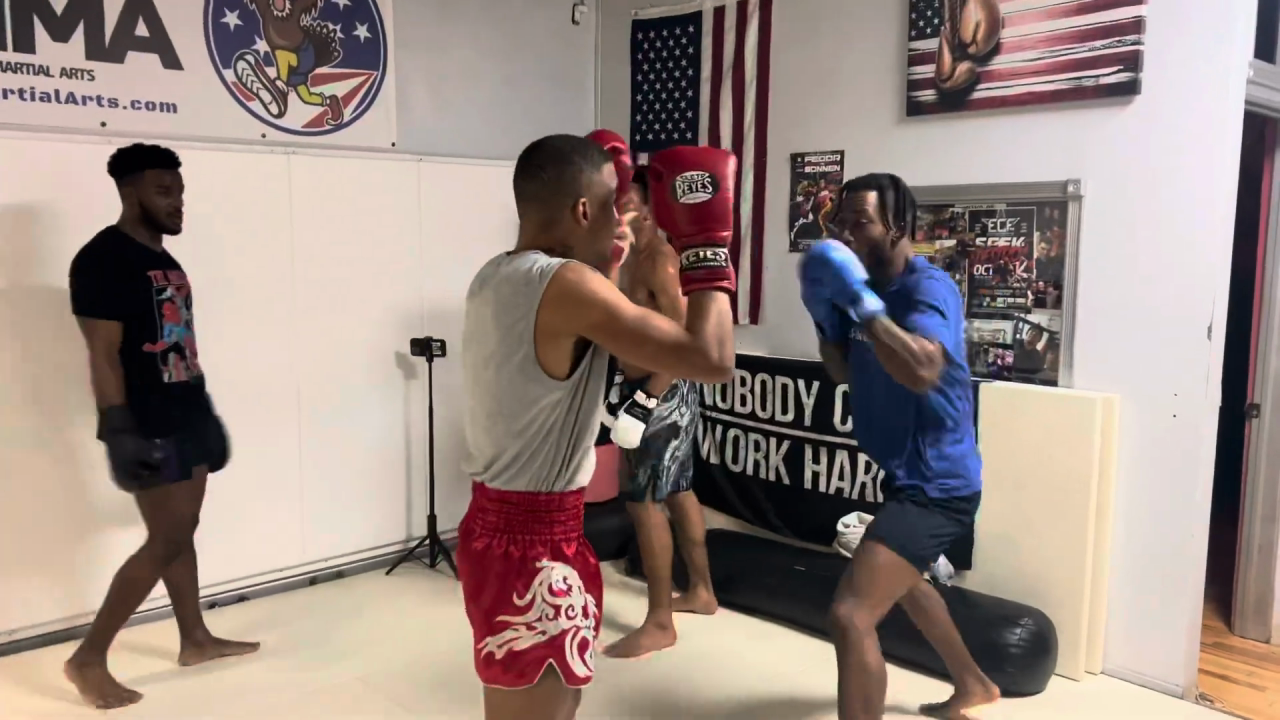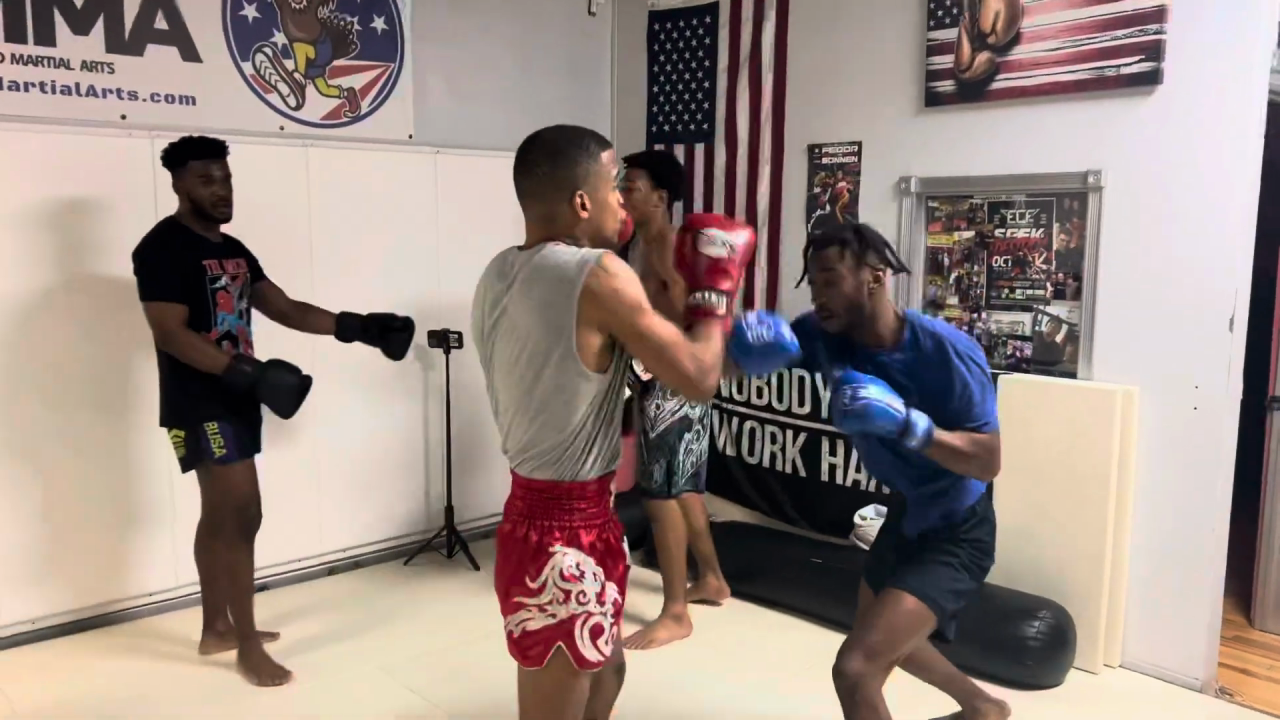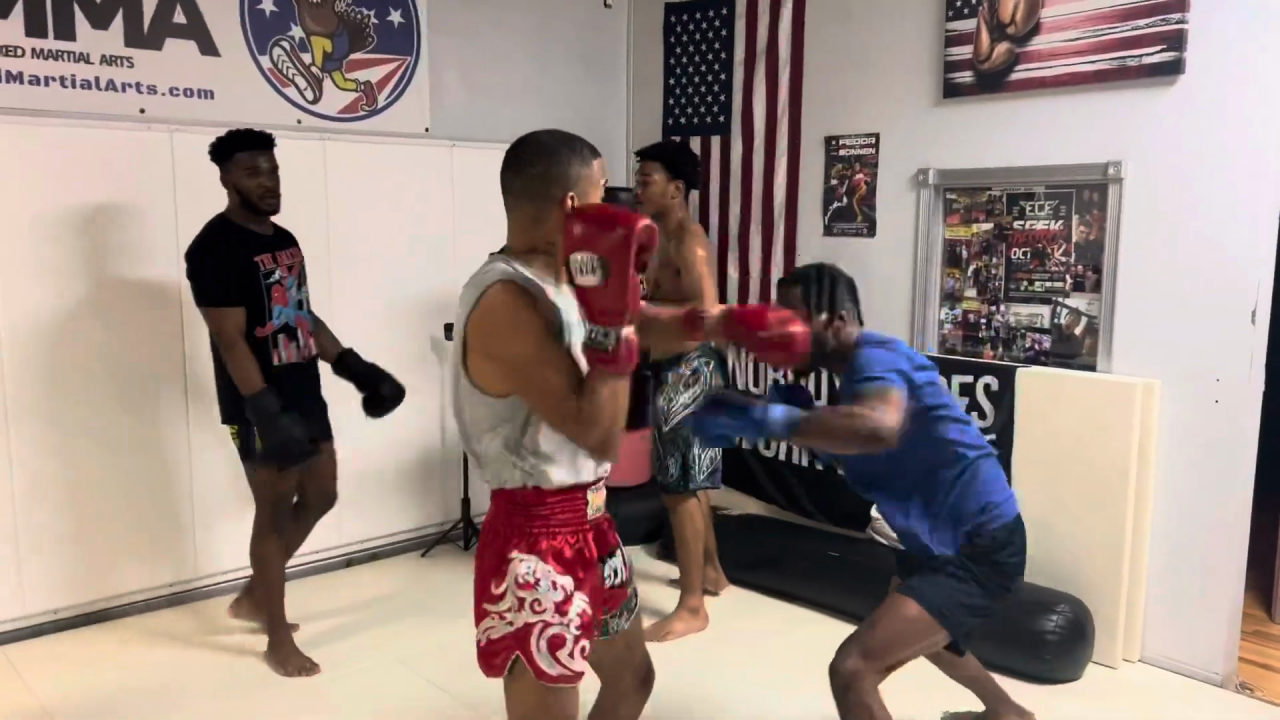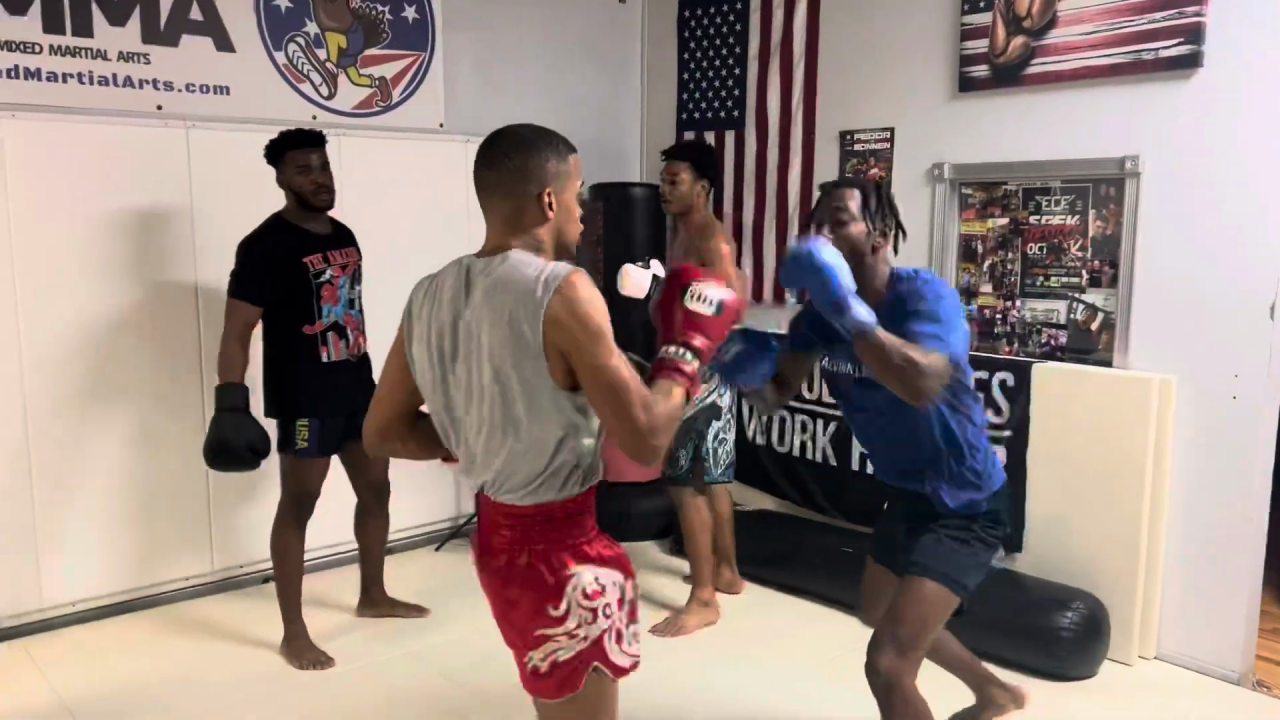
dt=0.3s
person 1, frame 1
left shoulder: (496, 277)
right shoulder: (566, 285)
right elbow: (711, 359)
right wrist: (708, 245)
left hip: (500, 521)
right hip: (534, 538)
person 1, frame 2
left shoulder: (501, 273)
right shoulder: (596, 277)
right elbow: (700, 380)
right wrist: (714, 285)
left hip: (566, 515)
right hip: (561, 530)
person 1, frame 3
left shoulder: (552, 275)
right shoulder: (505, 302)
left elbow: (639, 321)
right elbow: (596, 439)
left wrist: (727, 322)
right wrist: (610, 319)
left hip: (583, 527)
right hip: (536, 544)
person 1, frame 4
left shoulder: (430, 294)
right shoulder: (561, 291)
left elbow: (382, 435)
right elbow: (646, 442)
right wrist: (687, 346)
left hip: (499, 531)
right hip: (556, 547)
person 2, frame 1
left shoulder: (163, 258)
right shoulder: (103, 258)
right elbow: (103, 353)
left wrist: (206, 411)
right wrist: (118, 427)
left hip: (187, 417)
right hip: (149, 427)
left knee: (182, 531)
right knee: (165, 543)
left ankle: (196, 640)
right ankle: (88, 661)
person 2, frame 2
left shoulder: (233, 250)
right shoulder: (162, 248)
left elbow: (285, 308)
right elbow: (170, 332)
left wrist: (358, 326)
right wrist: (248, 372)
left hip: (236, 398)
right hip: (202, 407)
left knee: (221, 516)
right knee: (242, 518)
left ankle: (217, 626)
right ankle: (249, 647)
person 2, frame 3
left shoulder: (284, 239)
right shoulder: (215, 248)
right elbow: (231, 340)
left wrist: (353, 366)
right wrist: (265, 410)
left hip: (301, 395)
right hip: (259, 404)
left knee: (320, 497)
right knee: (275, 512)
left ankle: (252, 597)
right ankle: (278, 639)
person 2, frame 4
left shoulder: (344, 237)
right shoulder: (266, 246)
right elbow: (239, 330)
right wrist: (230, 405)
left hip: (360, 389)
right hip: (305, 399)
left knee: (377, 491)
right knee: (298, 507)
left ankle: (373, 595)
right ankle: (293, 633)
person 3, frame 1
left shoulder: (928, 287)
right shoulder: (867, 288)
left elbow: (920, 372)
right elbow: (843, 373)
left wrist: (862, 301)
right wrist: (827, 315)
left hip: (938, 485)
right hip: (908, 475)
left knee: (850, 616)
right knee: (900, 582)
person 3, frame 2
left shoulder: (946, 350)
right shoulder: (830, 333)
left elbow: (984, 460)
left wrist: (906, 423)
left hip: (956, 532)
right hip: (906, 523)
left knee: (856, 667)
right knee: (892, 637)
person 3, frame 3
left shoulder: (875, 359)
right shoulder: (865, 371)
left elbow: (878, 429)
left wrist: (768, 417)
left hip: (982, 550)
right hip: (945, 538)
left knee: (852, 668)
right knee: (915, 632)
person 3, frame 4
left shoulder: (928, 295)
right shoulder: (822, 317)
left elbow: (925, 386)
right elbow: (771, 392)
left wrist: (854, 312)
right wrist: (750, 369)
left hip: (966, 507)
right hip: (912, 496)
left knee: (887, 663)
right knee: (881, 608)
person 4, frame 1
left shoulder: (661, 261)
right shoulder: (628, 259)
left wrist: (643, 403)
right wrist: (625, 390)
left hip: (666, 394)
right hip: (647, 390)
left knee: (643, 501)
right knee: (677, 491)
left ankle: (659, 622)
right ankle: (701, 592)
person 4, frame 2
left shoulder: (669, 249)
right shoulder: (640, 245)
left wrist: (643, 373)
right wrist: (637, 369)
left hip: (674, 386)
right hip: (660, 383)
left knee: (660, 496)
right knee: (682, 489)
left ankle: (675, 615)
right ankle: (712, 580)
person 4, frame 3
left shoulder: (688, 242)
right shoulder: (661, 236)
left elbow: (706, 314)
left hip: (686, 372)
right hip: (673, 371)
left knee: (680, 491)
right knee: (689, 484)
left ankle: (692, 607)
right ankle: (710, 569)
person 4, frame 4
left shoulder: (714, 238)
right shoulder: (682, 232)
left hip: (705, 369)
left knee: (685, 483)
right knee: (709, 476)
left ankle: (703, 600)
right ankle: (726, 570)
